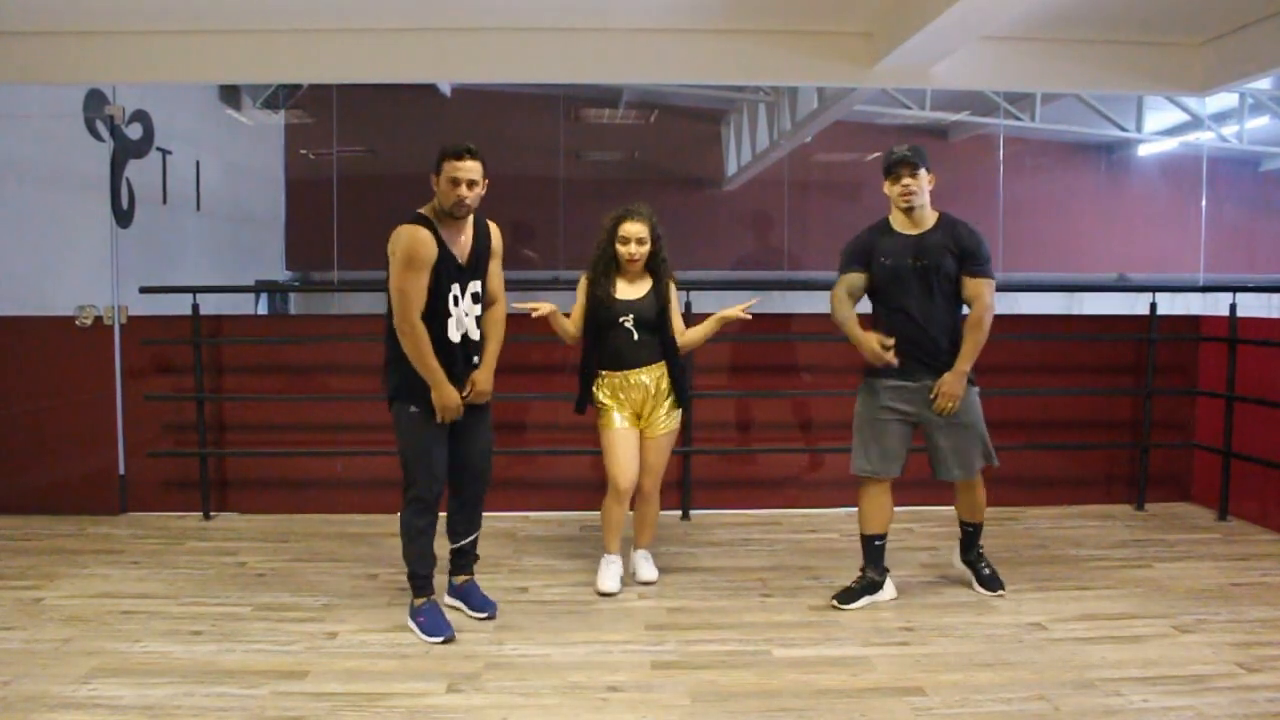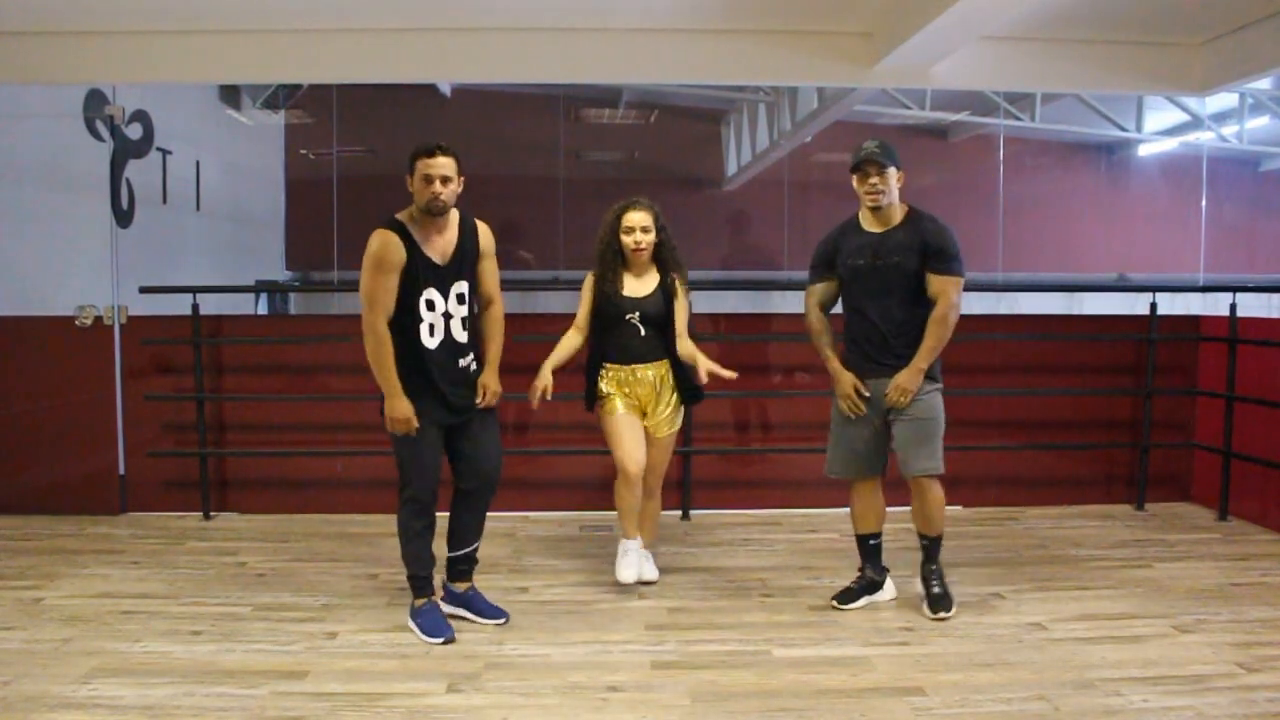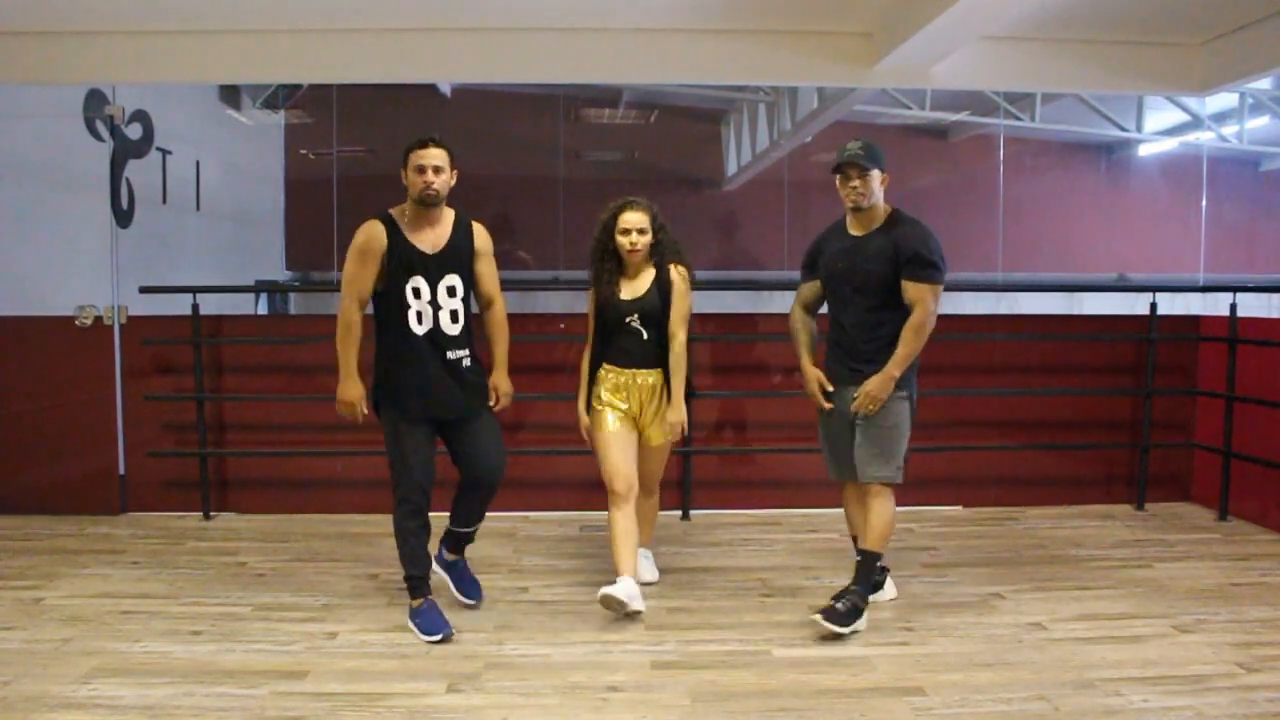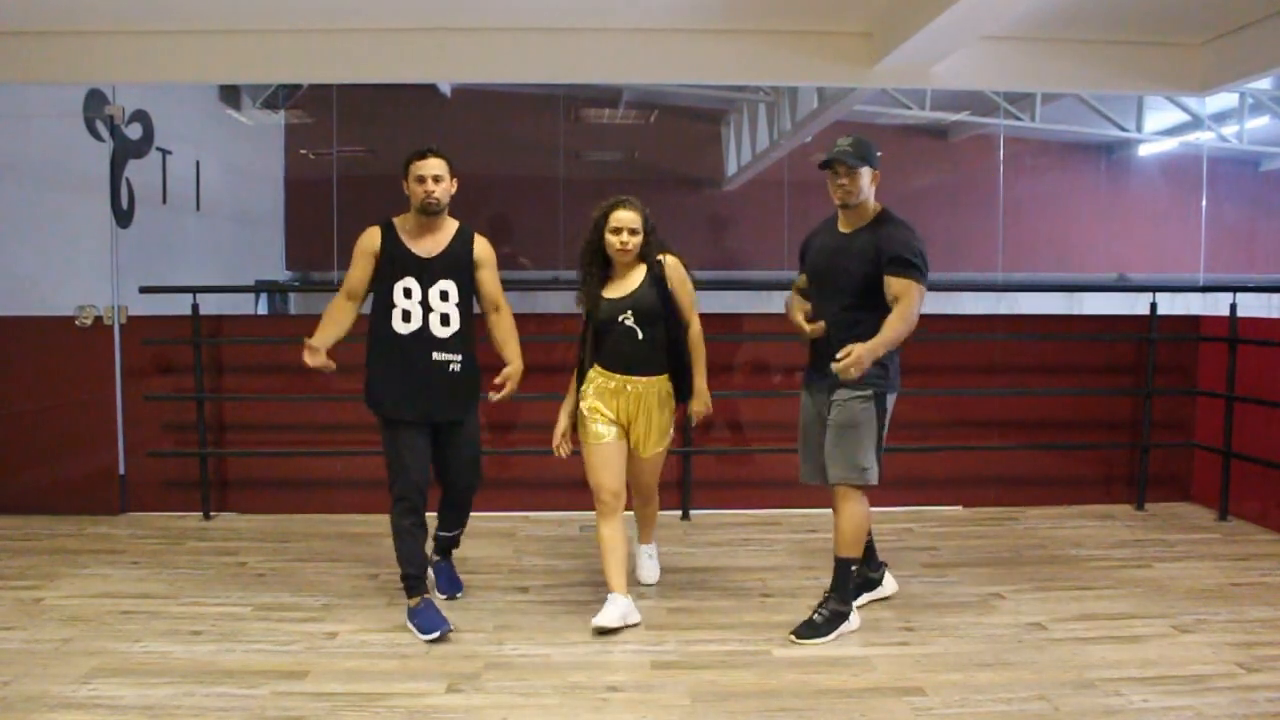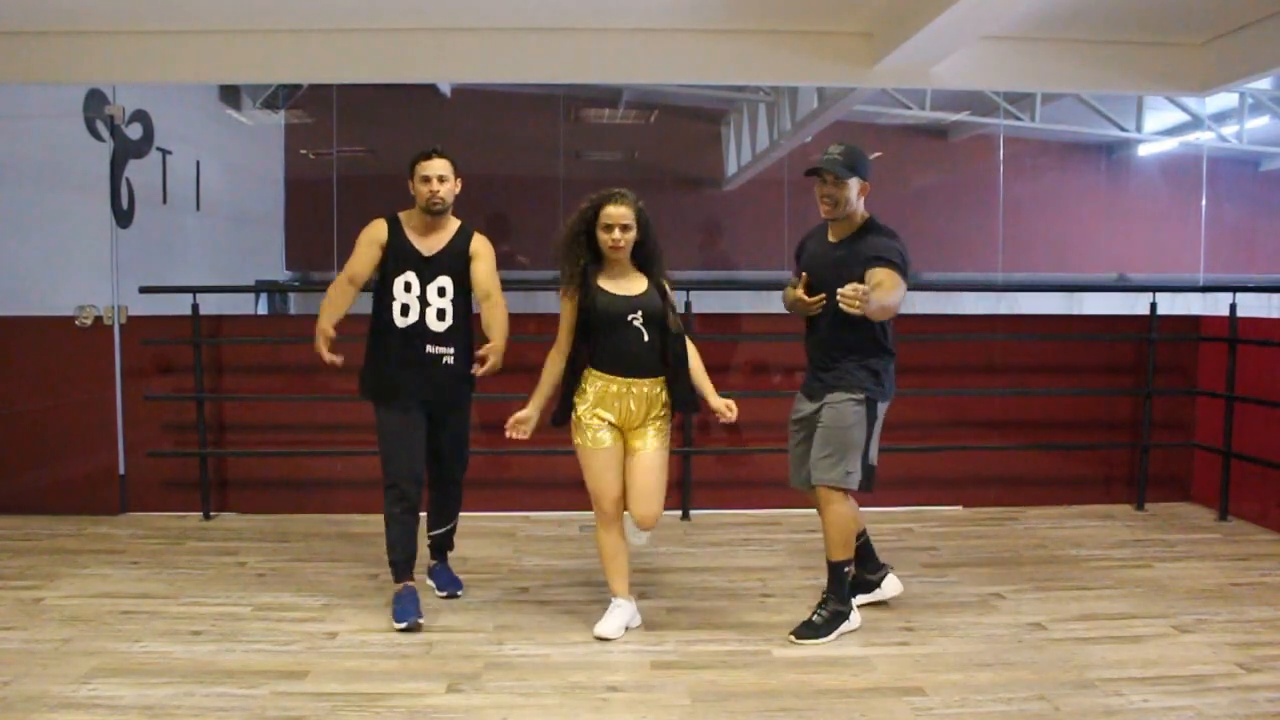
dt=0.2s
person 1, frame 1
left shoulder: (489, 233)
right shoulder: (413, 237)
right elbow: (406, 321)
left wrist: (487, 369)
right wrist: (437, 386)
left hip: (467, 382)
right hip: (419, 386)
left knee: (473, 480)
right knee: (425, 489)
left ankle: (462, 578)
right ankle: (422, 598)
person 1, frame 2
left shoulder: (478, 233)
right shoulder: (388, 242)
left elbow: (491, 304)
right elbow: (374, 323)
left wrist: (491, 371)
right wrist: (393, 396)
left hip: (464, 383)
right hip: (413, 390)
left knee: (482, 478)
right knee: (420, 494)
left ankle: (459, 587)
right ankle: (423, 599)
person 1, frame 3
left shoulder: (474, 234)
right shoulder: (376, 234)
left elbow: (492, 304)
right elbow: (352, 307)
left wrist: (500, 370)
right wrist: (349, 376)
left hip: (463, 381)
right hip: (402, 389)
left knee: (488, 471)
right knee: (413, 493)
left ankle: (452, 554)
right ankle: (419, 598)
person 1, frame 4
left shoulder: (475, 245)
right shoulder: (377, 239)
left elbow: (497, 308)
right elbow: (349, 298)
left wrist: (513, 359)
right wrist: (320, 341)
left hip: (458, 389)
right hip: (398, 391)
left knee: (462, 483)
right knee: (409, 492)
left ankle: (442, 555)
right ankle: (417, 596)
person 1, frame 5
left shoulder: (475, 243)
right shoulder: (382, 231)
left elbow: (490, 297)
right elbow: (349, 280)
left wrist: (498, 342)
right wrist: (325, 322)
left hip: (451, 381)
right hip: (395, 381)
left knee: (449, 477)
right knee: (404, 481)
left ankle: (440, 560)
right ankle: (404, 583)
person 2, frame 1
left shoulder: (962, 237)
right shoulder: (868, 243)
left elbow: (981, 307)
right elbow: (841, 298)
left wrist: (959, 372)
right wrist: (860, 337)
left hip: (947, 379)
right hip: (885, 381)
left knee: (967, 473)
right knee: (875, 476)
left ankle: (972, 554)
right ankle: (874, 575)
person 2, frame 2
left shoulder: (931, 234)
right shoulder: (837, 242)
left elbow: (947, 306)
right elbow: (815, 307)
left wrist: (916, 370)
right wrist: (835, 369)
left hip: (914, 377)
right hip: (858, 378)
left knee: (922, 475)
right knee: (862, 476)
left ankle: (932, 568)
right ankle: (873, 574)
person 2, frame 3
left shoulder: (912, 237)
right shoulder: (825, 243)
left elbow: (924, 313)
right elbow: (802, 306)
left wrist: (888, 377)
right wrist: (806, 364)
left hip: (887, 382)
right hip: (837, 381)
left knee: (876, 483)
right knee: (852, 480)
left ankle: (861, 594)
right ankle: (872, 579)
person 2, frame 4
left shoulder: (896, 237)
right shoulder: (818, 237)
left elbow: (907, 306)
right elbow: (798, 291)
left wrist: (871, 350)
right wrist: (799, 317)
left hip: (865, 381)
right hip: (819, 378)
left knee: (848, 484)
right knee: (838, 483)
left ankle: (840, 602)
right ankle: (871, 573)
person 2, frame 5
left shoulder: (880, 244)
right shoulder: (811, 242)
left elbow: (890, 295)
left wrist: (869, 302)
right wrist: (795, 300)
left hip: (858, 386)
right hip: (815, 383)
left knee: (832, 487)
right knee: (821, 487)
left ankle: (838, 603)
right ankle: (872, 574)
person 3, frame 1
left shoulder: (663, 285)
right shoulder: (593, 282)
left elbow: (681, 340)
right elbow: (574, 335)
left wrist: (719, 318)
right wrist: (552, 314)
left hip: (660, 390)
right hip: (613, 392)
left knee: (649, 486)
right knee: (622, 482)
left ankle: (641, 552)
right ankle: (611, 557)
person 3, frame 2
left shoulder: (672, 281)
right shoulder: (599, 279)
left elbow: (680, 339)
right elbow: (578, 332)
left wrist: (701, 361)
right wrist: (548, 366)
left hip: (663, 385)
right hip: (616, 386)
left knee: (652, 482)
right knee: (631, 468)
left ankle: (644, 550)
right ankle: (628, 540)
person 3, frame 3
left shoulder: (673, 275)
right shoulder: (602, 284)
left elbow: (678, 337)
right elbow: (591, 343)
left wrist: (677, 401)
right wrist: (581, 399)
left hip: (657, 390)
right hip: (612, 391)
left knee: (649, 484)
right knee: (620, 487)
left ankle: (642, 550)
right ankle: (625, 582)
person 3, frame 4
left shoulder: (666, 268)
right shoulder: (595, 287)
left elbow: (693, 326)
right elbow: (586, 351)
left wrist: (700, 387)
right wrist: (566, 411)
left hip: (654, 396)
right hip: (601, 396)
left knee: (644, 489)
right knee: (608, 498)
left ankle: (646, 545)
right ankle: (619, 600)
person 3, frame 5
left shoulder: (656, 281)
right shoulder: (579, 282)
left elbow: (680, 341)
right elbow: (563, 348)
left wrist: (712, 395)
right wrist: (535, 407)
left hip: (651, 403)
right hip: (598, 399)
left knee: (645, 515)
right knee: (606, 507)
left ankle: (637, 520)
right ankle: (622, 603)
